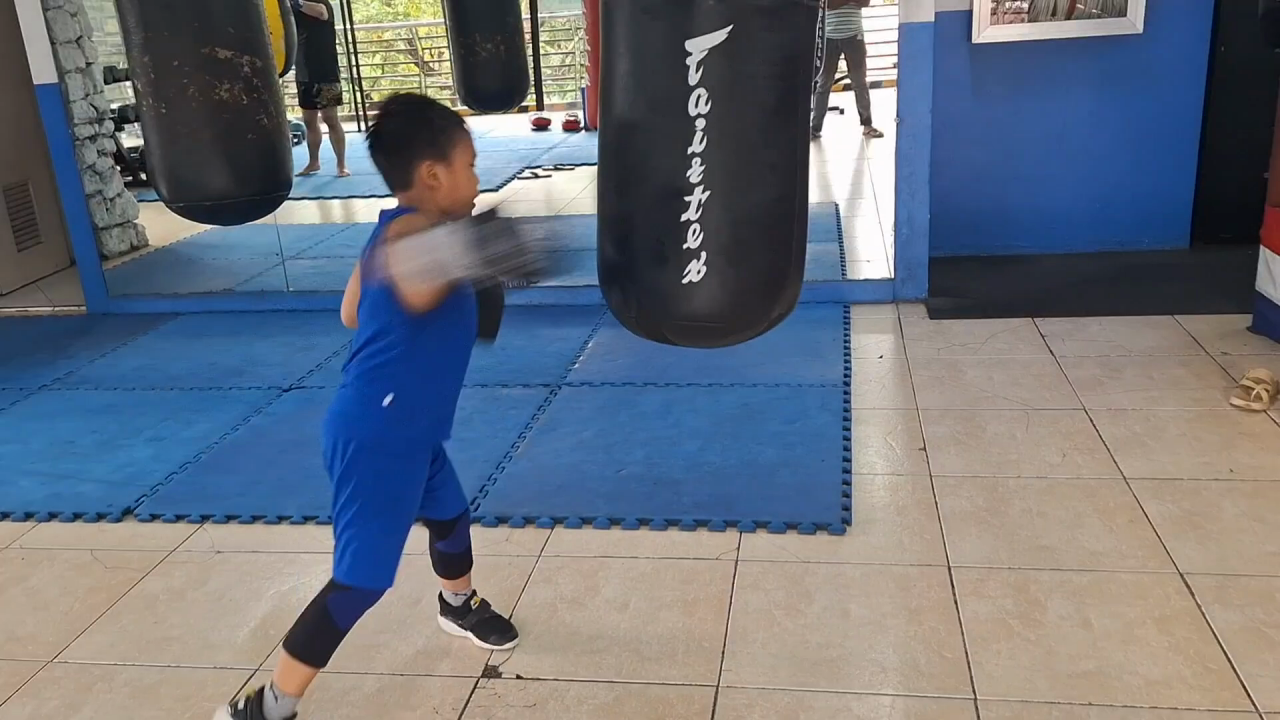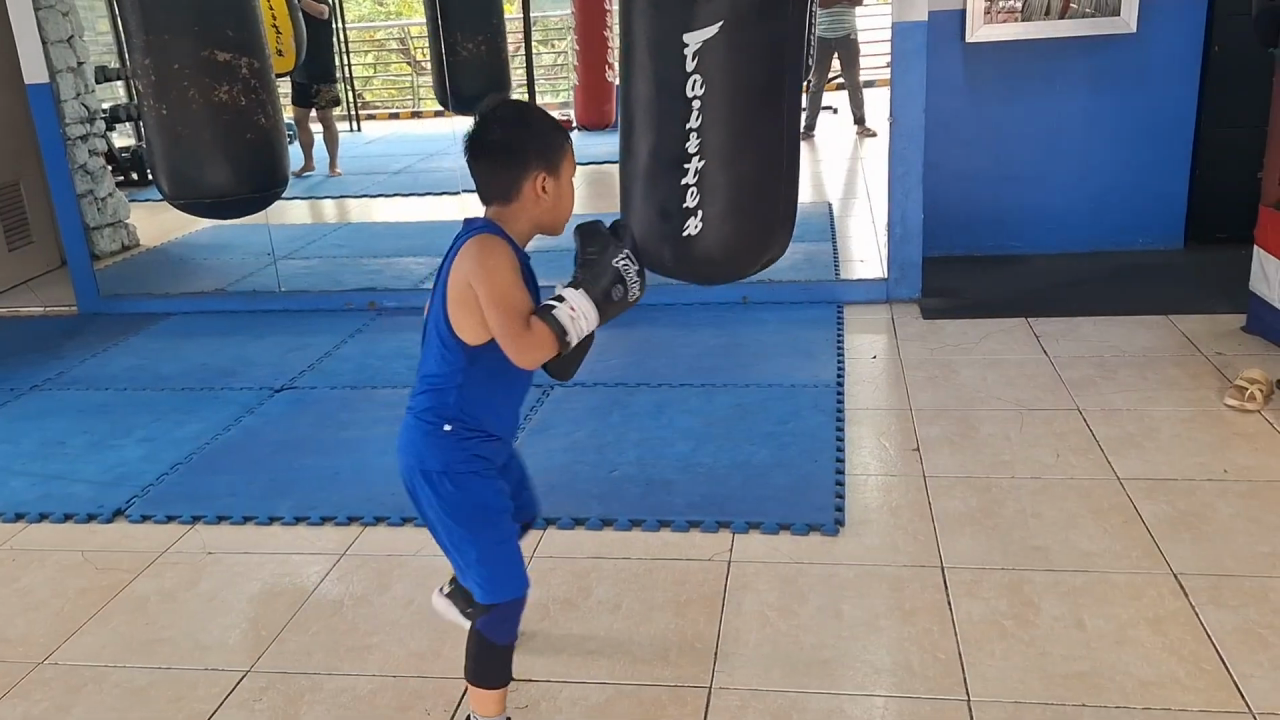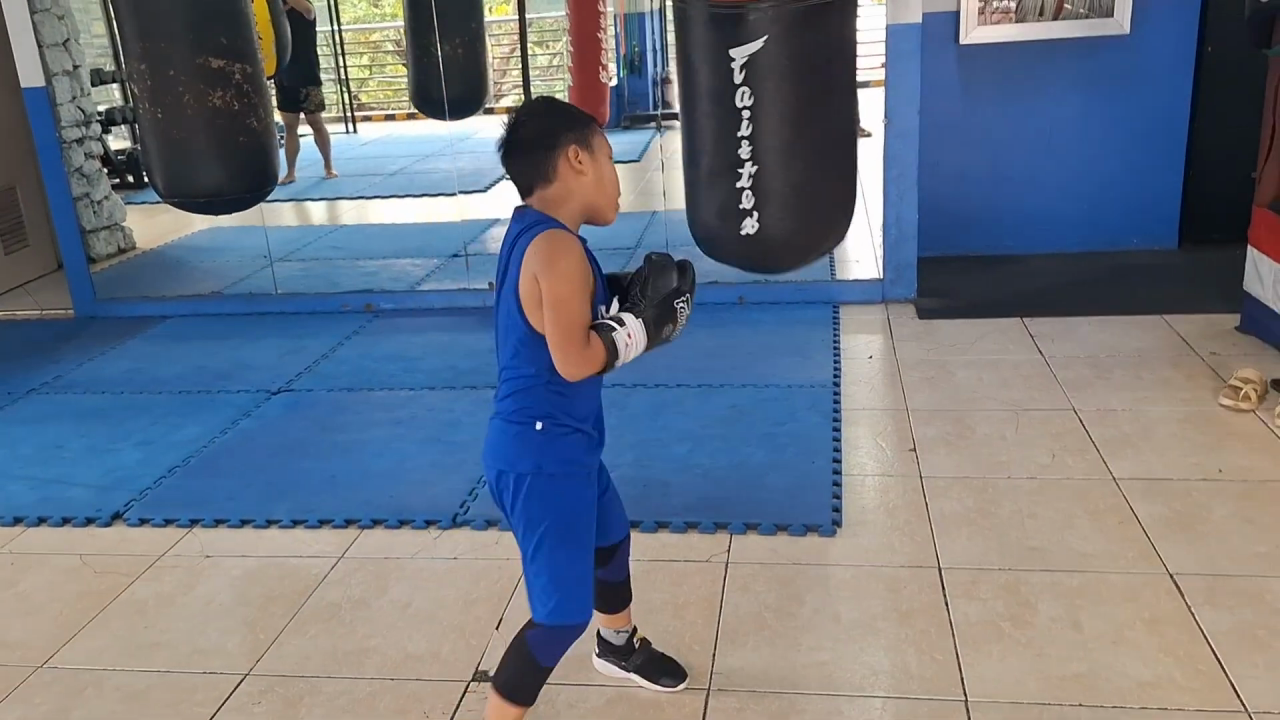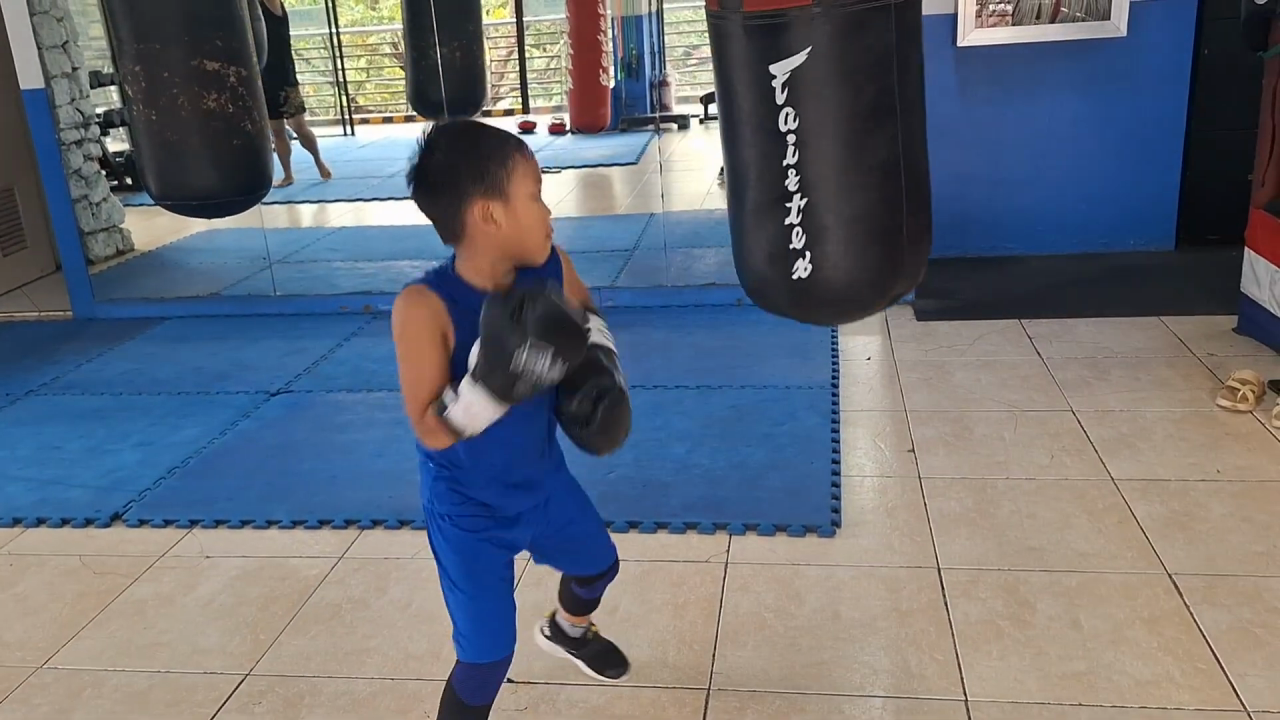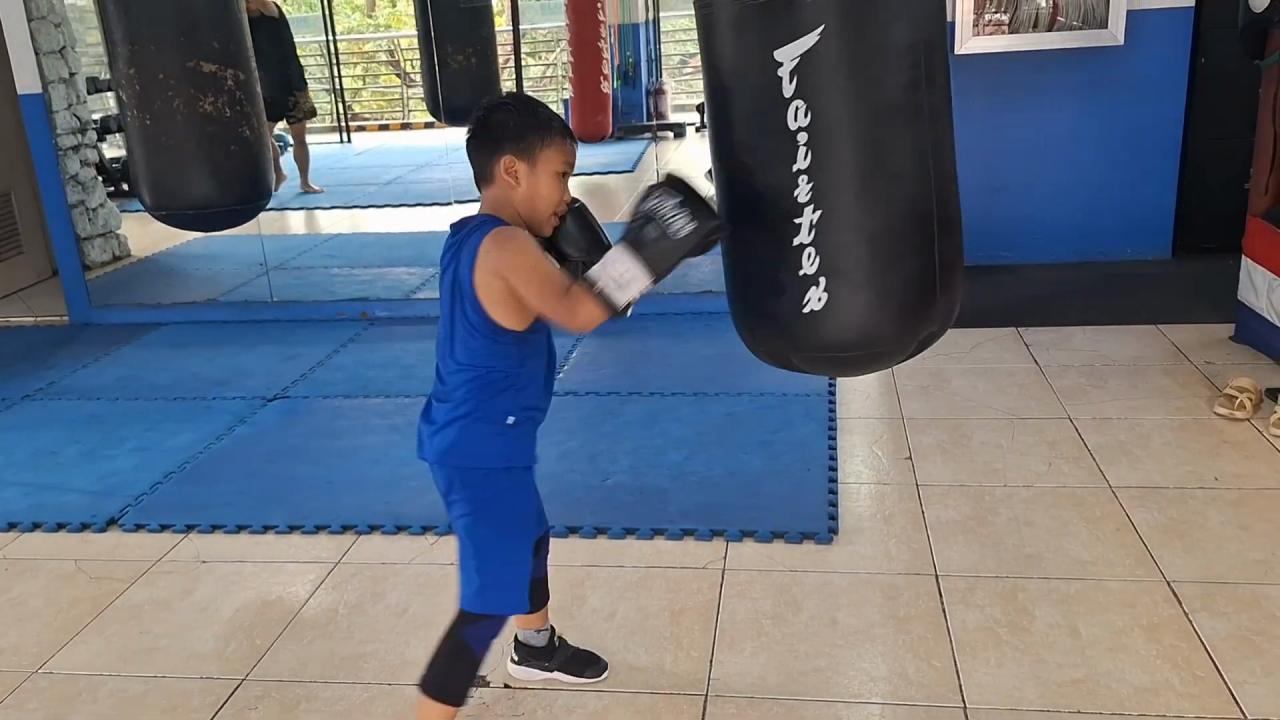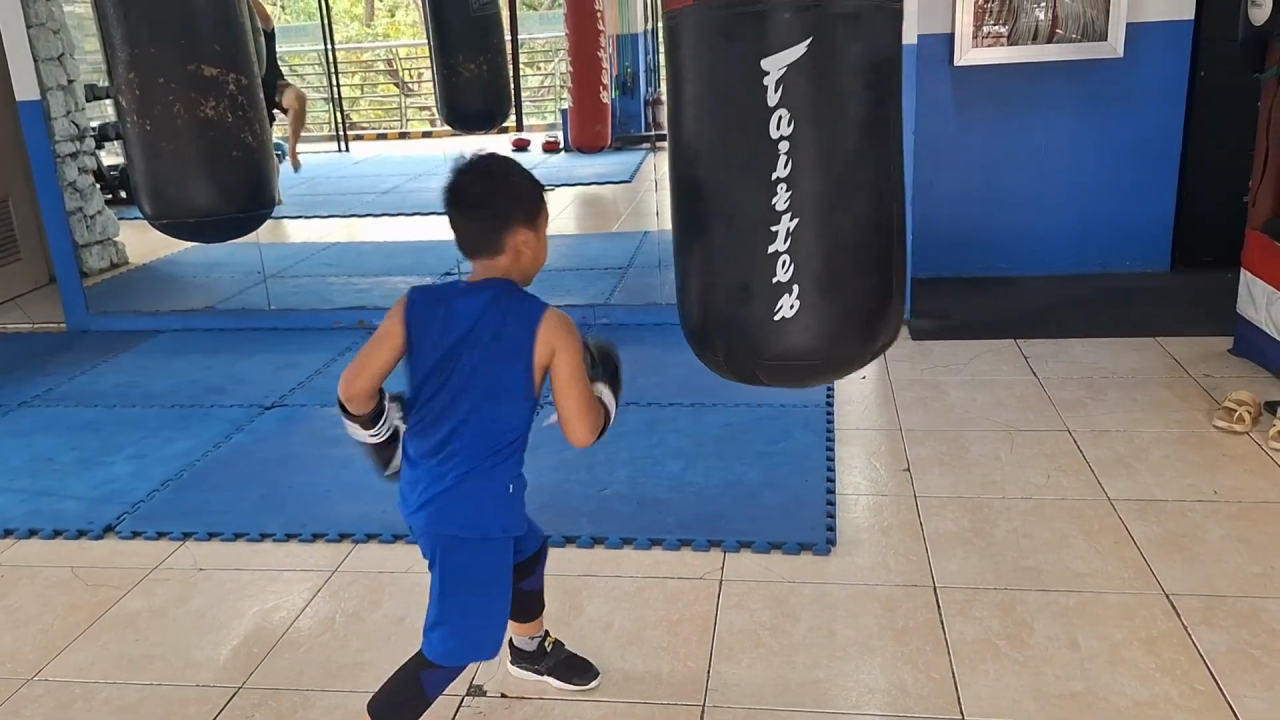
dt=0.5s
person 1, frame 1
left shoulder: (394, 233)
right shoulder: (413, 233)
left elbow: (351, 310)
right elbow: (413, 271)
left hip: (418, 427)
right hip: (377, 431)
left knee: (450, 517)
right knee: (362, 580)
left ankle: (460, 605)
person 1, frame 2
left shoulder: (483, 245)
right shoulder: (487, 254)
right elbow: (528, 349)
right wrist: (593, 295)
left hip: (479, 439)
right hip: (449, 454)
left knee: (517, 520)
right knee: (505, 592)
left ankle: (460, 593)
person 1, frame 3
left shoulder: (534, 233)
right shoulder: (558, 246)
right elbow: (574, 361)
left wrist: (619, 298)
right wrist: (644, 320)
left hip: (564, 442)
right hip: (540, 456)
left knee: (611, 541)
right knee: (563, 612)
left ankle: (619, 644)
person 1, frame 4
left shoulder: (548, 266)
right shoulder: (424, 307)
left elbow: (584, 313)
right elbow: (436, 427)
left wrist: (602, 371)
right wrist: (496, 376)
left hip: (541, 476)
right hip: (466, 503)
left knee: (596, 564)
right knee: (488, 652)
left ankle: (571, 629)
person 1, frame 5
left shoulder: (472, 237)
right shoulder: (508, 245)
right elbow: (575, 312)
left wrist: (560, 246)
right wrist: (647, 250)
left hip: (462, 438)
right hip: (486, 448)
left knee: (528, 538)
right knee: (487, 604)
left ankle: (535, 644)
person 1, frame 6
left shoulder: (417, 306)
right shoulder: (548, 326)
left elbow: (355, 389)
right elbow: (582, 432)
left wrist: (383, 436)
right wrist: (603, 391)
left hip: (434, 490)
right hip: (472, 511)
left knee: (529, 551)
right knee: (452, 650)
left ankle: (531, 649)
